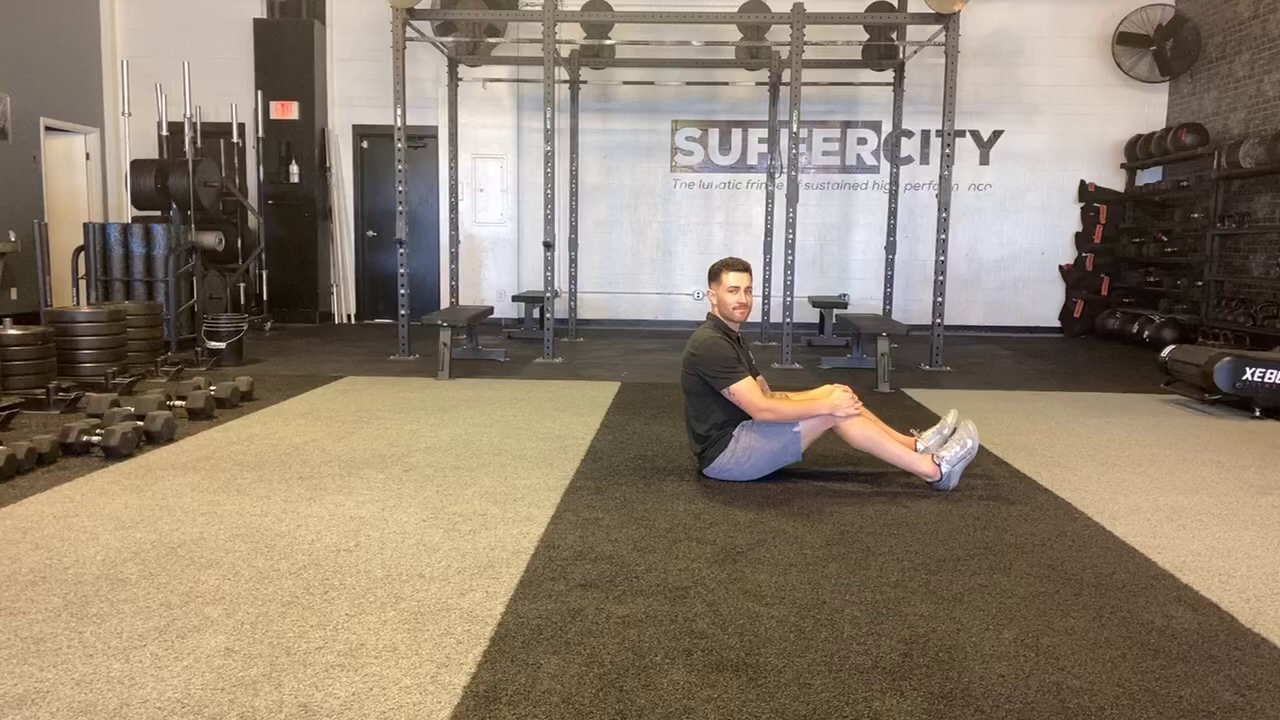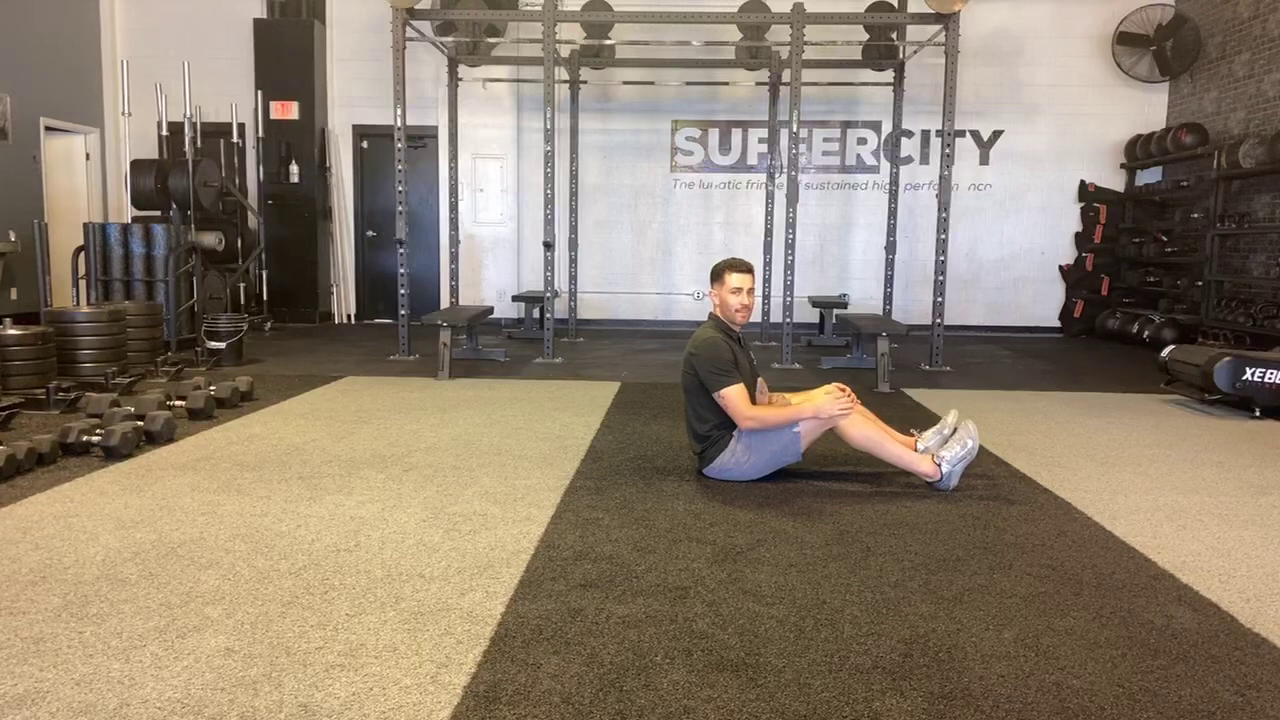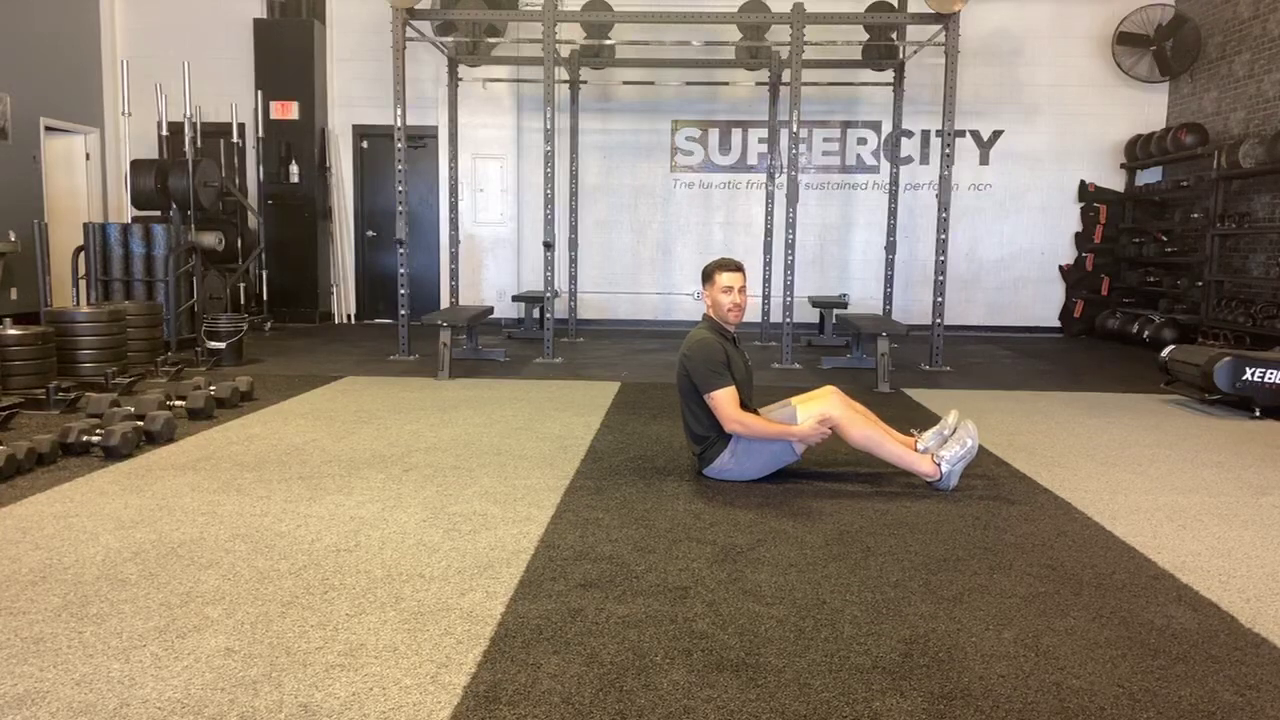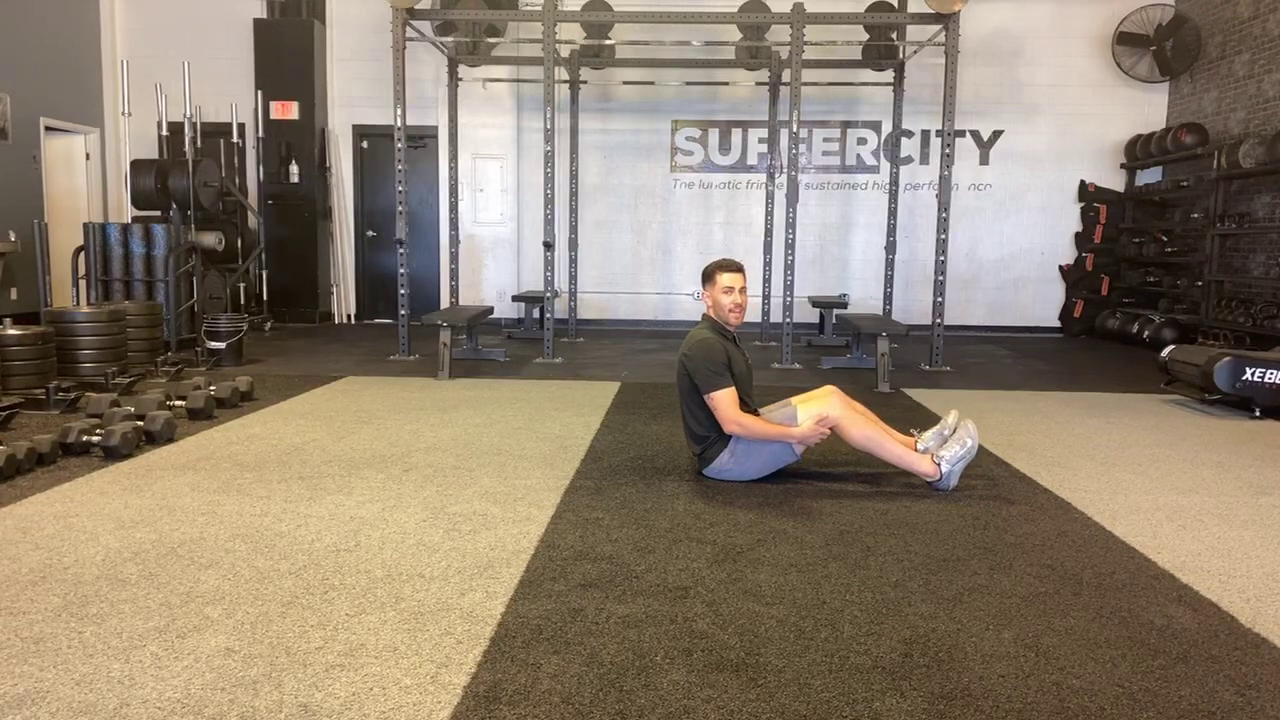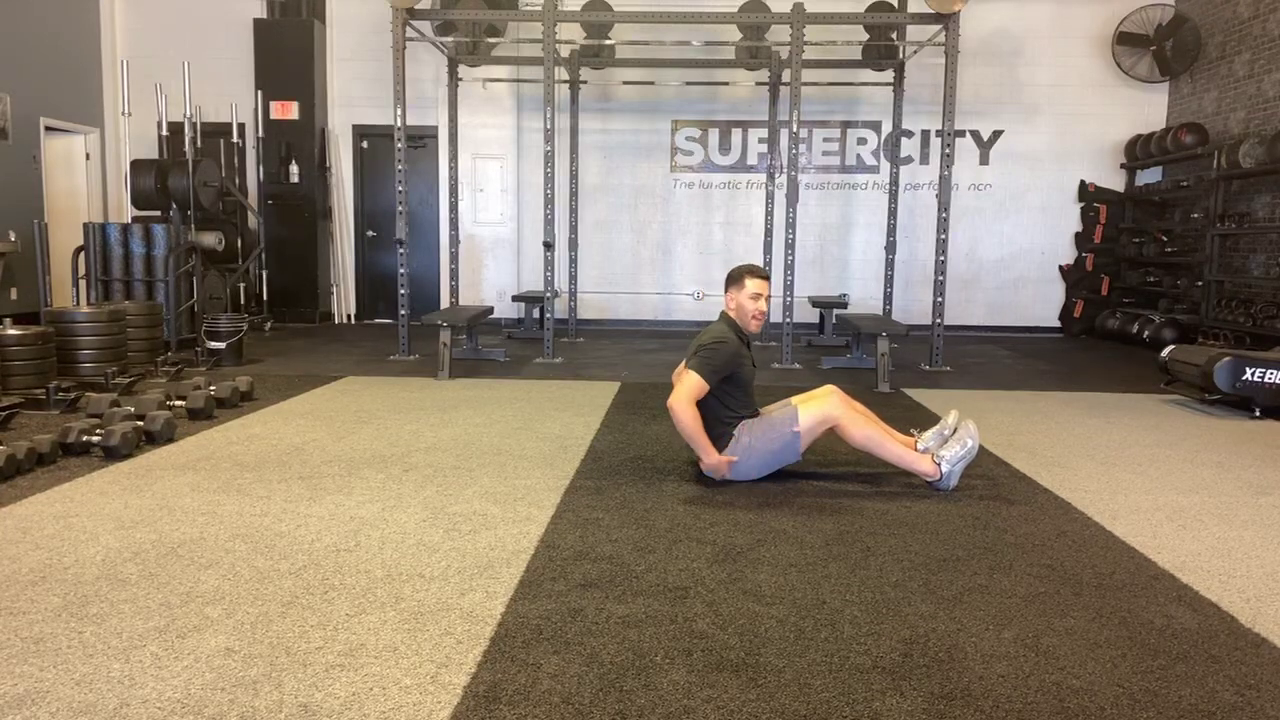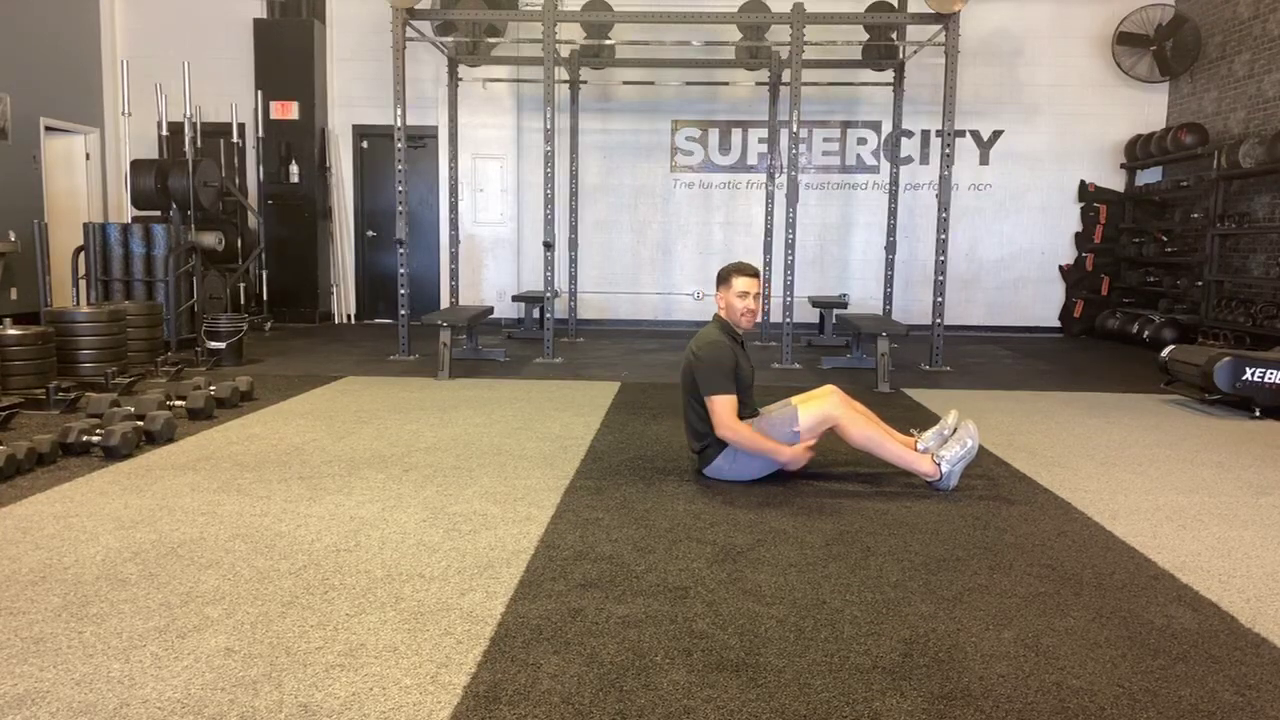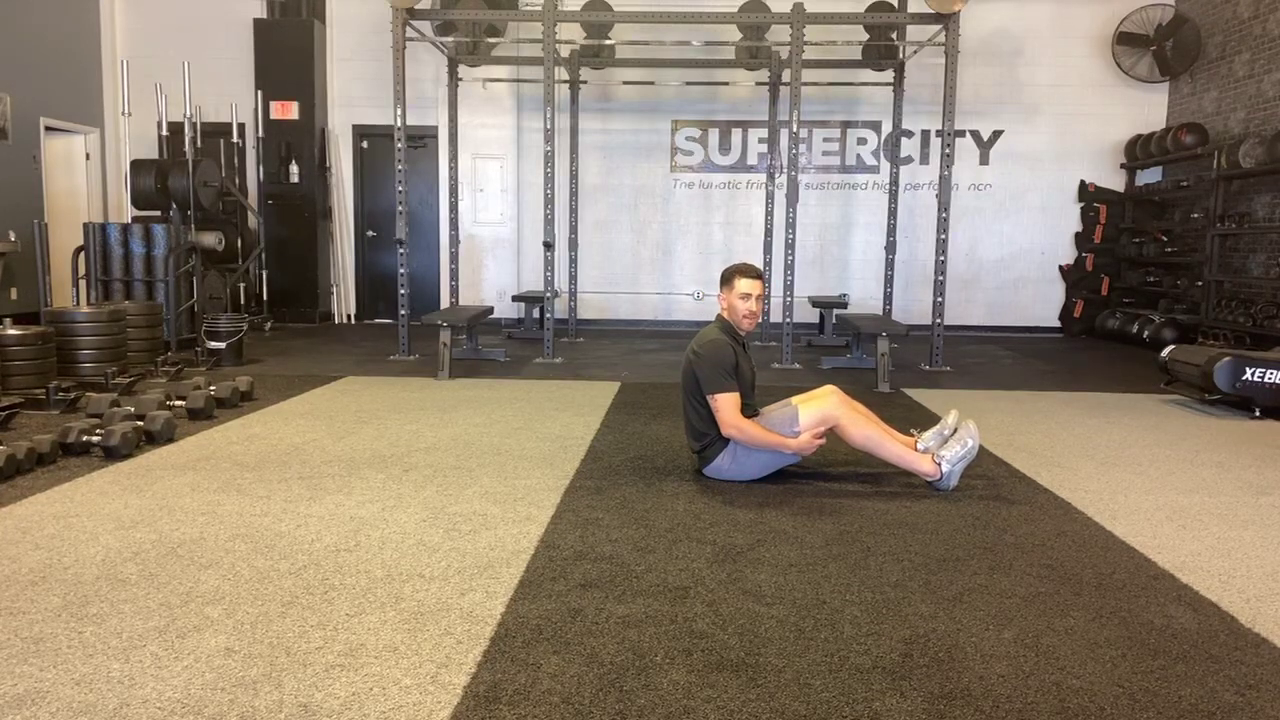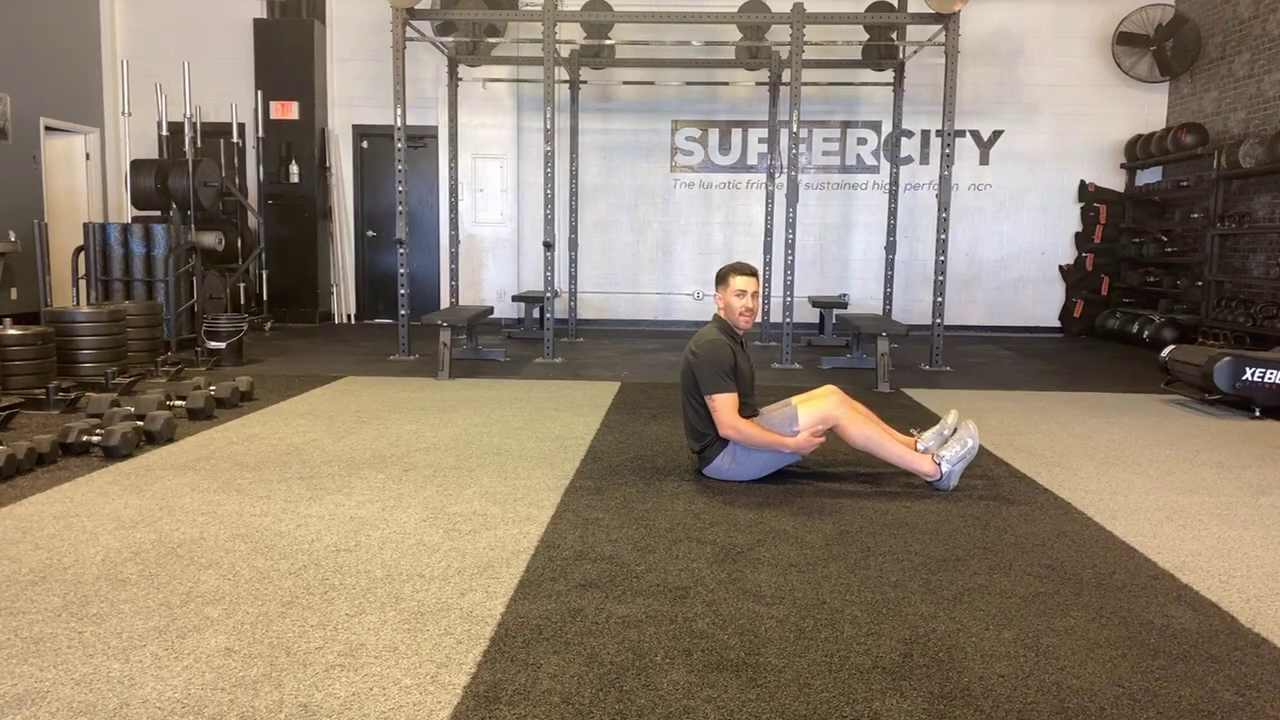
dt=0.7s
person 1, frame 1
left shoulder: (731, 338)
right shoulder: (710, 345)
left elbow: (766, 396)
right elbow: (762, 409)
left wrist: (827, 397)
right wrist: (826, 405)
left hip: (738, 438)
right hip: (725, 453)
left knee: (832, 395)
right knee: (831, 410)
left ankle: (915, 445)
right ankle: (933, 469)
person 1, frame 2
left shoulder: (732, 338)
right shoulder: (711, 345)
left elbow: (763, 400)
right elbow: (746, 417)
left wrist: (820, 395)
right wrist: (812, 409)
left hip: (736, 441)
right hip: (725, 454)
left knee: (832, 398)
right knee: (831, 412)
left ankle: (915, 445)
right ankle: (933, 469)
person 1, frame 3
left shoulder: (724, 338)
right shoulder: (705, 346)
right elbow: (733, 421)
left wrist: (797, 422)
right wrist: (799, 432)
left hip: (737, 441)
right hip: (725, 454)
left knee: (830, 394)
right knee: (831, 407)
left ankle: (916, 445)
right ankle: (933, 469)
person 1, frame 4
left shoulder: (722, 338)
right shoulder: (706, 346)
right elbow: (732, 423)
left wrist: (796, 425)
right wrist: (797, 434)
left hip: (737, 441)
right hip: (726, 454)
left knee: (830, 394)
right knee: (831, 408)
left ankle: (915, 445)
right ankle: (932, 469)
person 1, frame 5
left shoulder: (727, 335)
right shoulder: (723, 344)
left elbow: (679, 376)
right elbow: (678, 403)
right wrist: (709, 458)
left hip: (738, 433)
right hip: (730, 450)
left knee: (830, 393)
right knee: (833, 408)
left ankle: (914, 445)
right ankle: (933, 469)
person 1, frame 6
left shoulder: (726, 338)
right shoulder: (716, 348)
right elbow: (725, 427)
right wrist: (785, 454)
left hip: (739, 437)
right hip: (727, 455)
left knee: (831, 393)
right knee: (832, 408)
left ankle: (915, 445)
right ankle: (932, 469)
person 1, frame 7
left shoulder: (731, 339)
right shoulder: (716, 347)
right elbow: (731, 426)
right wrist: (793, 445)
left hip: (738, 440)
right hip: (725, 454)
left knee: (830, 394)
right knee: (832, 407)
left ankle: (916, 445)
right ankle: (933, 468)
person 1, frame 8
left shoulder: (728, 339)
right shoulder: (714, 347)
right elbow: (728, 426)
left wrist: (790, 436)
right wrist: (792, 444)
left hip: (738, 440)
right hip: (725, 454)
left knee: (831, 394)
right knee: (832, 408)
left ankle: (915, 446)
right ankle: (933, 469)
